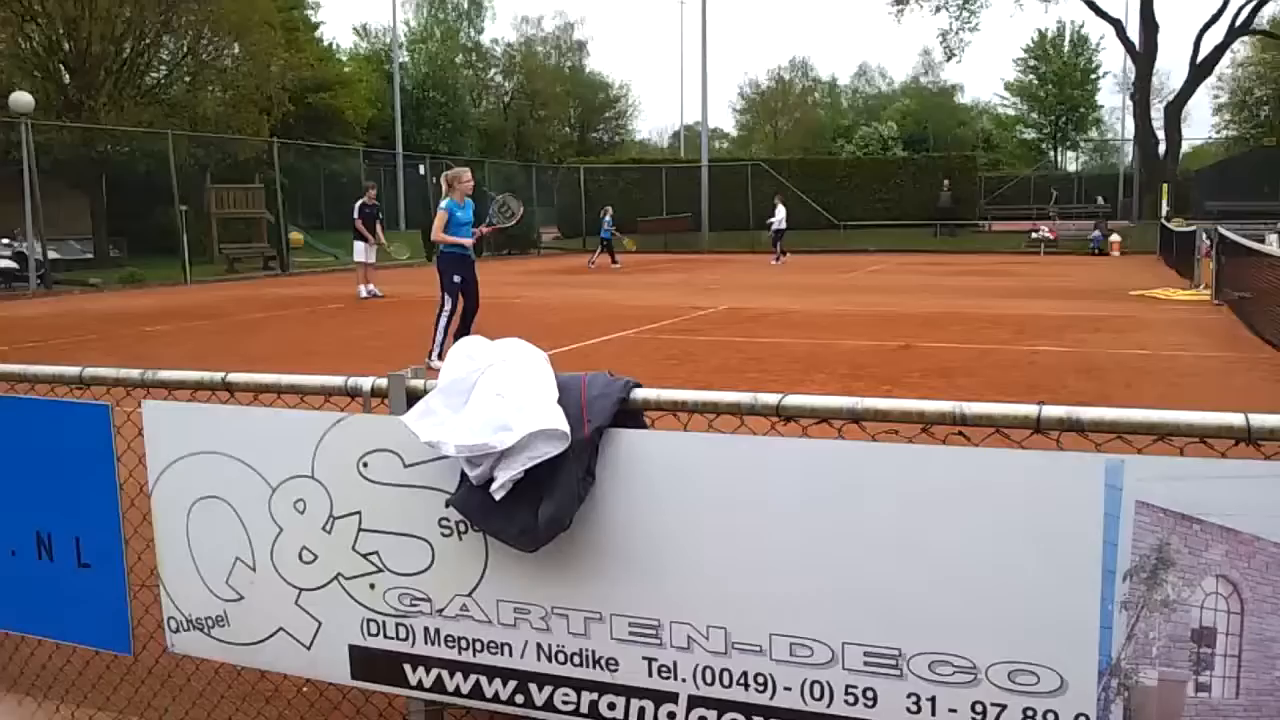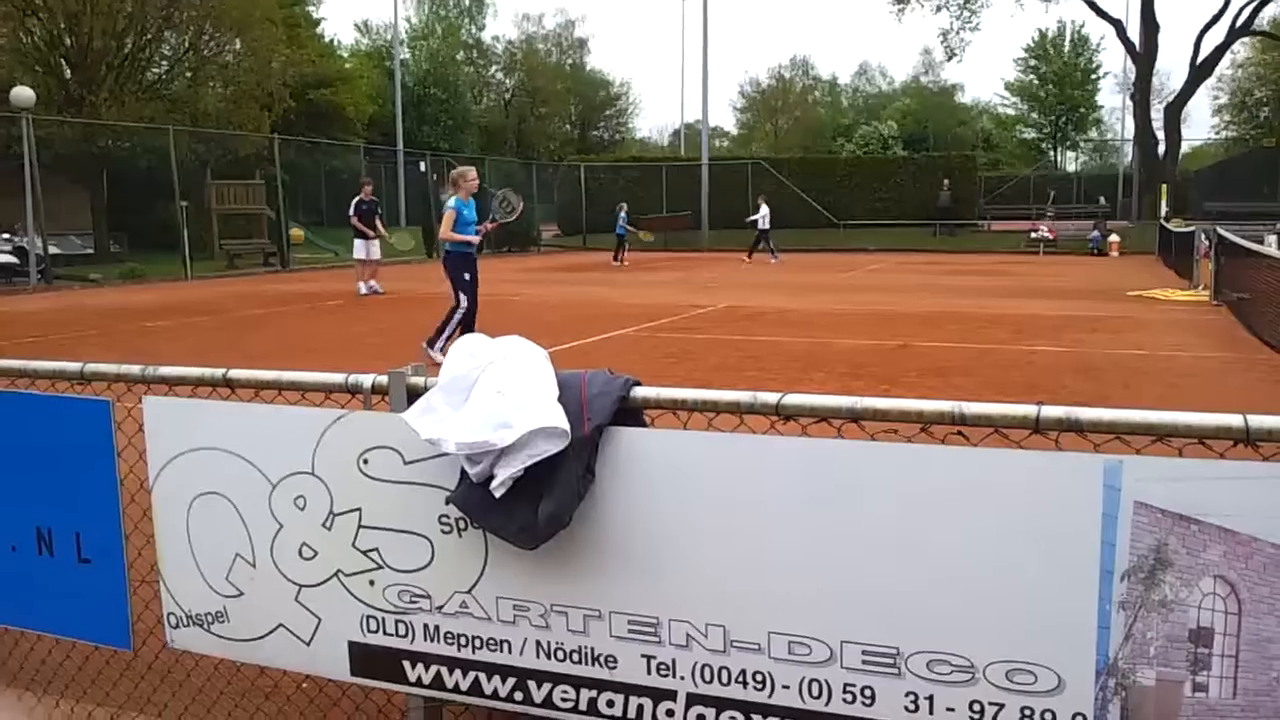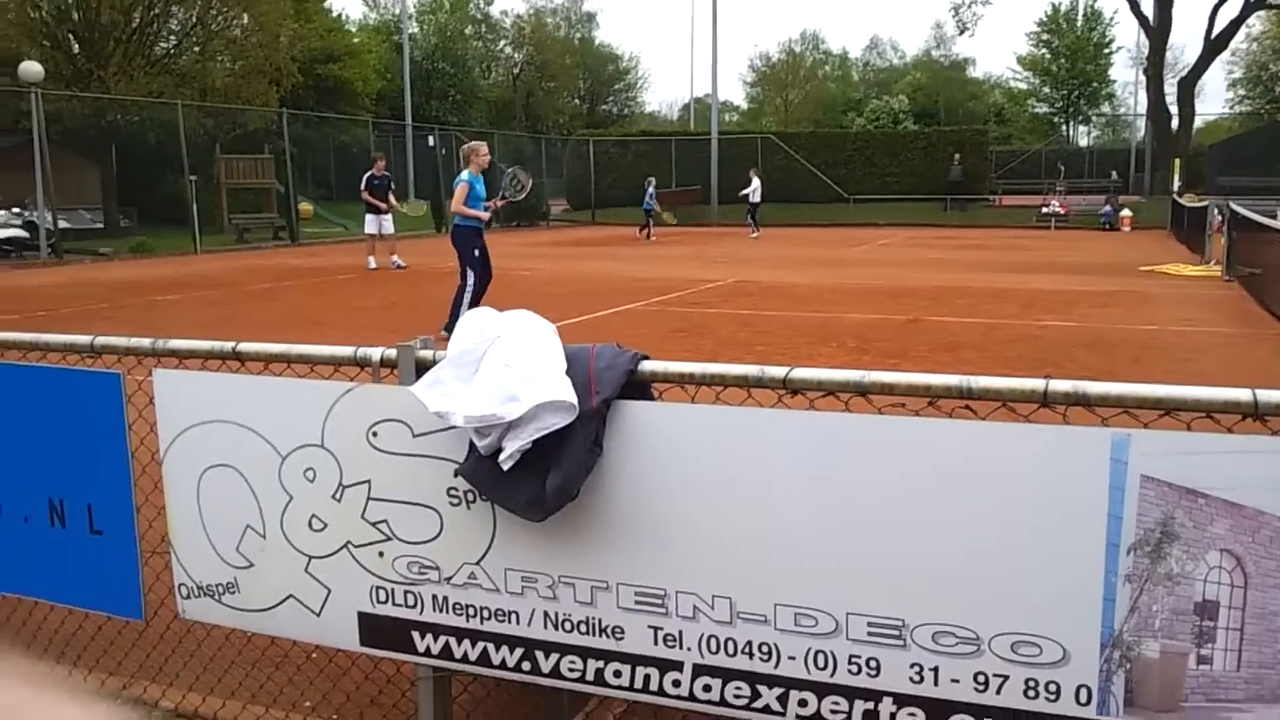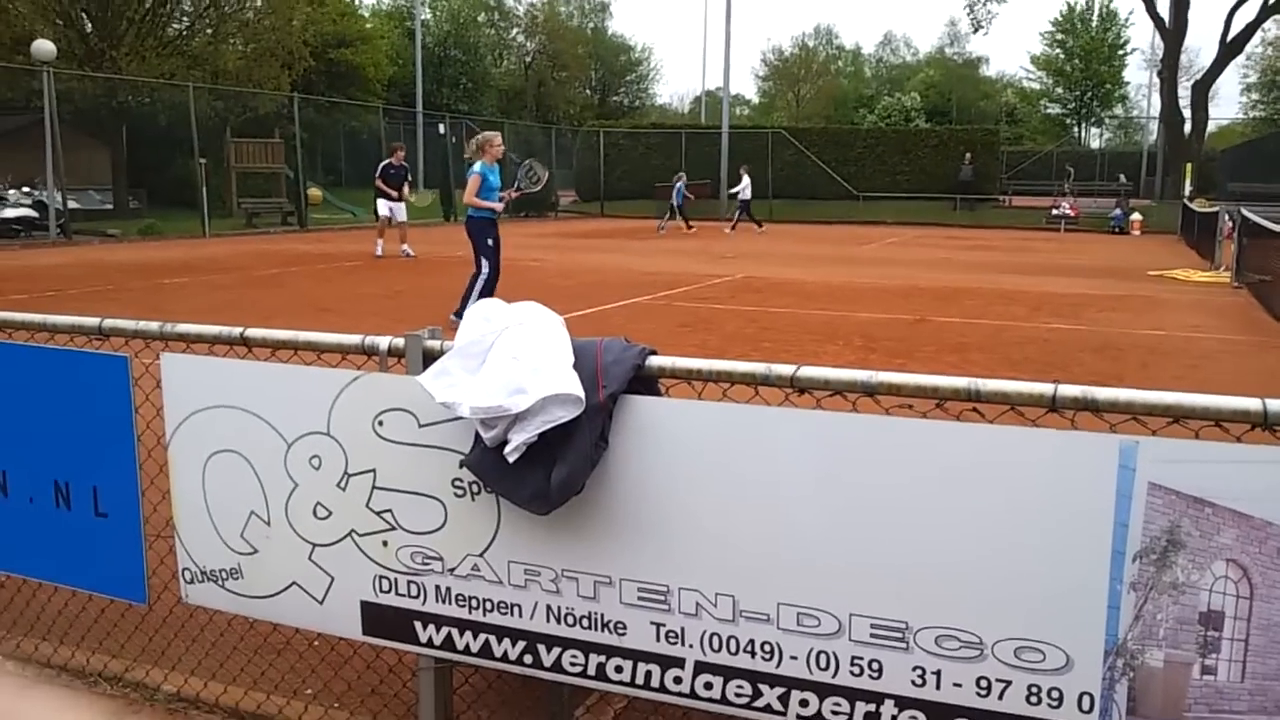
dt=0.3s
person 1, frame 1
left shoulder: (469, 204)
right shoulder: (446, 206)
right elbow: (435, 236)
left wrist: (478, 232)
right wrist: (461, 240)
left hip: (466, 259)
right hip: (449, 260)
left knee: (472, 305)
right knee: (449, 307)
right ankle: (434, 356)
person 1, frame 2
left shoulder: (471, 203)
right shoulder: (453, 204)
right elbow: (443, 235)
left wrist: (481, 229)
right wrist: (469, 238)
left hip: (469, 257)
right hip: (455, 258)
left knee: (471, 306)
right knee: (463, 304)
right ankle: (435, 345)
person 1, frame 3
left shoulder: (479, 178)
right shoulder: (466, 178)
right elbow: (455, 208)
left wrist: (490, 205)
right wrist: (480, 214)
left hip: (475, 232)
right hip: (464, 233)
left knee: (485, 276)
right knee: (470, 280)
right ankle: (453, 328)
person 1, frame 4
left shoulder: (495, 168)
right shoulder: (478, 169)
right elbow: (467, 199)
left wrist: (505, 195)
right wrist: (493, 205)
left hip: (490, 223)
right hip: (478, 223)
left knee: (493, 270)
right knee: (485, 270)
right ankle: (462, 314)
